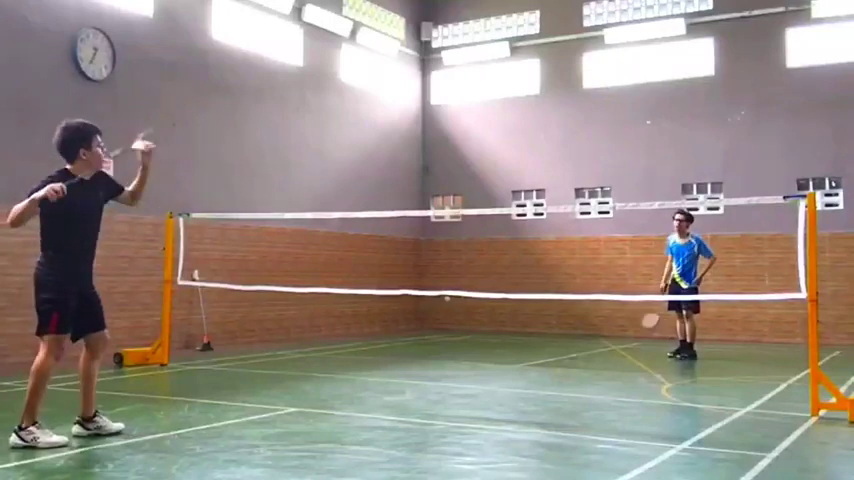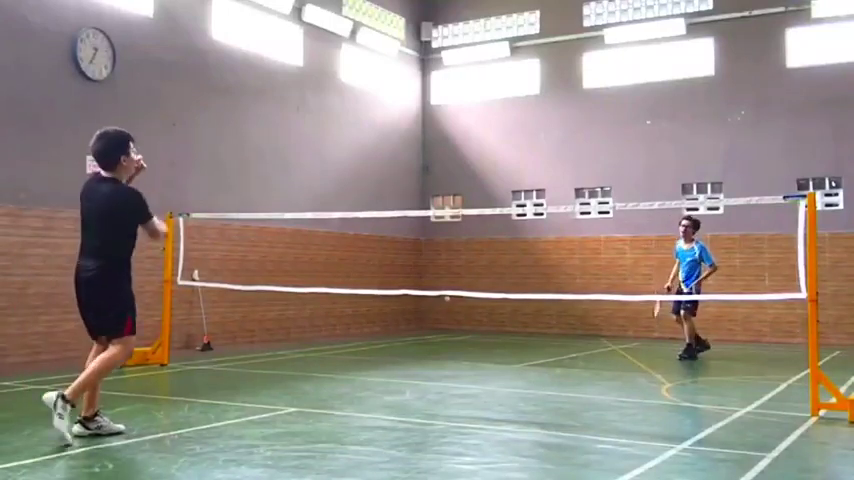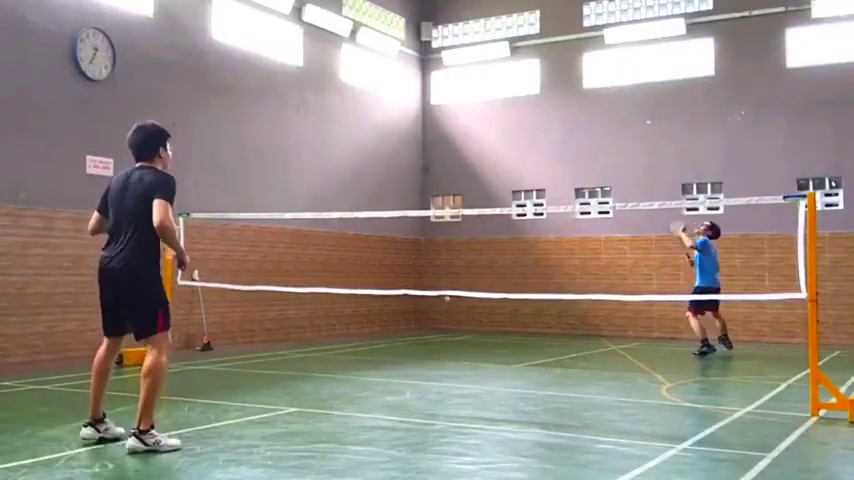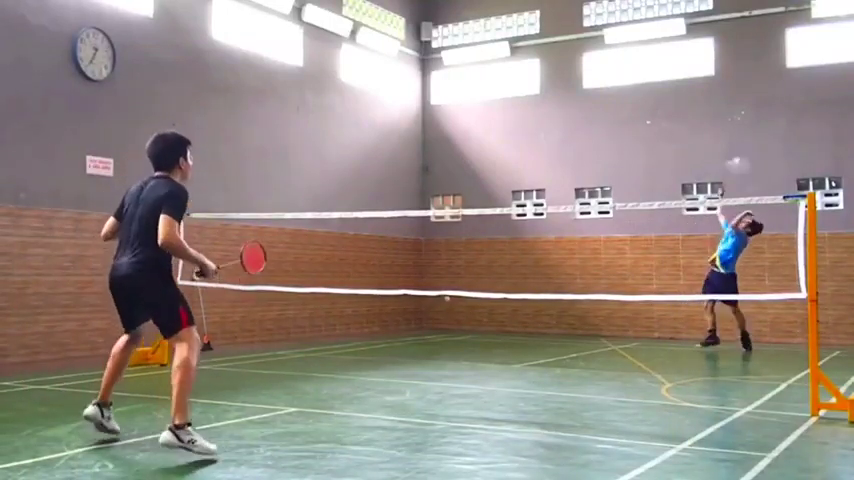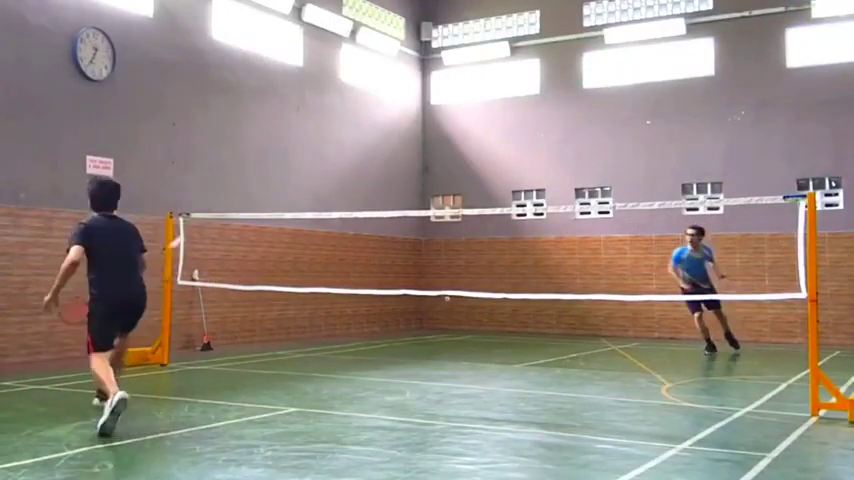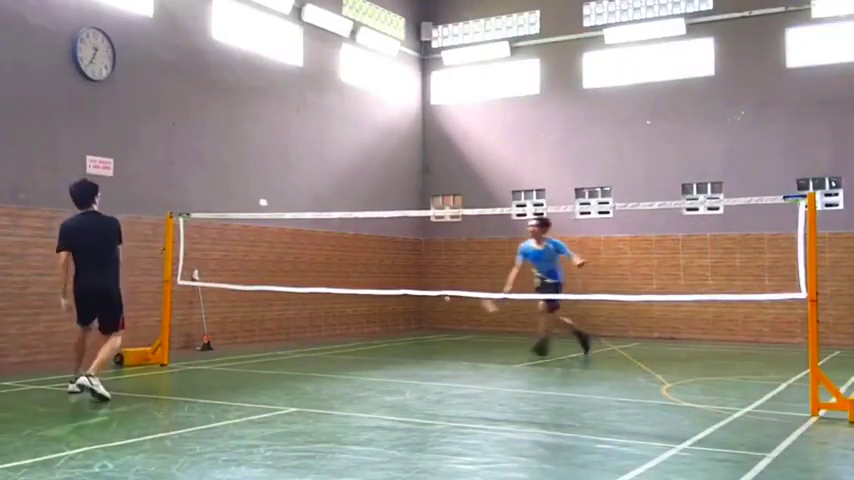
dt=0.7s
person 1, frame 1
left shoulder: (99, 181)
right shoulder: (55, 184)
left elbow: (131, 199)
right elbow: (14, 219)
left wrist: (143, 168)
right wrist: (38, 198)
left hip: (82, 279)
right hip: (54, 280)
left knee: (98, 341)
right knee: (53, 347)
left ankle: (88, 417)
right ankle: (26, 427)
person 1, frame 2
left shoulder: (91, 185)
right shoulder: (129, 199)
right elbow: (155, 231)
left wrist: (131, 175)
right wrist: (161, 225)
left hip: (87, 277)
right hip: (110, 281)
left knee: (104, 344)
right knee: (121, 347)
left ankle: (89, 417)
right ankle: (65, 398)
person 1, frame 3
left shoulder: (118, 181)
right shoulder: (162, 180)
left elbow: (93, 227)
right elbow: (161, 222)
right wrist: (181, 253)
left hip: (110, 268)
right hip: (139, 270)
left knee: (111, 341)
right knee: (159, 345)
left ankle: (95, 422)
right ankle: (143, 430)
person 1, frame 4
left shoulder: (136, 190)
right shoulder: (175, 191)
left elbow: (107, 233)
right elbow: (167, 239)
right wrist: (203, 262)
left hip: (120, 274)
right hip: (149, 276)
left knee: (131, 335)
right knee: (187, 342)
left ankle: (101, 405)
right ankle: (179, 428)
person 1, frame 5
left shoulder: (87, 229)
right shoulder: (131, 230)
left elbow: (73, 260)
right elbow: (143, 265)
left wrist: (54, 292)
left hip: (106, 298)
right hip: (137, 298)
left knee: (98, 358)
right knee: (120, 337)
left ankle: (114, 396)
right ankle: (109, 391)
person 1, frame 6
left shoulder: (68, 227)
right shoulder: (112, 224)
left elbow: (64, 262)
left wrist: (63, 295)
left hip: (83, 287)
right hip: (108, 287)
left knee: (84, 329)
right knee: (114, 337)
left ankle: (76, 379)
right ankle: (91, 375)
person 2, frame 1
left shoulder: (696, 240)
right shoulder: (670, 240)
left elbow: (712, 258)
left wrist: (701, 275)
right wrist: (664, 280)
left hip: (689, 283)
right hip: (675, 282)
left knee: (688, 314)
right knee: (679, 315)
left ankle: (690, 349)
right ankle: (682, 346)
person 2, frame 2
left shoulder: (699, 247)
right shoulder: (678, 245)
left elbow: (713, 267)
left wrist: (698, 281)
right wrist: (670, 281)
left hip: (692, 288)
right hip: (681, 287)
left knee: (685, 314)
right knee: (678, 317)
left ankle: (690, 349)
right ankle: (700, 342)
person 2, frame 3
left shoulder: (704, 241)
right shoulder: (711, 247)
left elbow: (691, 245)
left wrist: (681, 233)
right wrist: (695, 262)
left hip: (703, 286)
right hip: (715, 286)
left knee: (691, 314)
right knee: (716, 313)
left ankle: (706, 345)
right ankle: (725, 339)
person 2, frame 4
left shoulder: (742, 238)
right shoulder: (730, 230)
left elbow: (733, 224)
right elbow: (723, 220)
left wrist: (744, 214)
left hip: (727, 275)
right hip: (714, 273)
left knee: (734, 309)
right knee: (708, 306)
left ankle: (745, 337)
right ankle: (712, 336)
person 2, frame 5
left shoulder: (706, 251)
right shoulder: (679, 253)
left elbow: (713, 262)
right elbow: (672, 270)
left wrist: (719, 273)
right wrist: (683, 284)
left hip: (706, 286)
right hip: (690, 288)
left knee: (718, 313)
right knee: (698, 315)
left ankle: (729, 335)
right ankle: (709, 344)
person 2, frame 6
left shoulder: (553, 243)
right shoulder: (524, 247)
left elbow: (571, 255)
right elbow: (517, 267)
left wrist: (578, 261)
right wrist: (509, 285)
left hip: (553, 282)
right hip: (541, 283)
left knee: (542, 307)
right knee: (553, 316)
left ankle: (543, 343)
right ankle: (580, 334)
